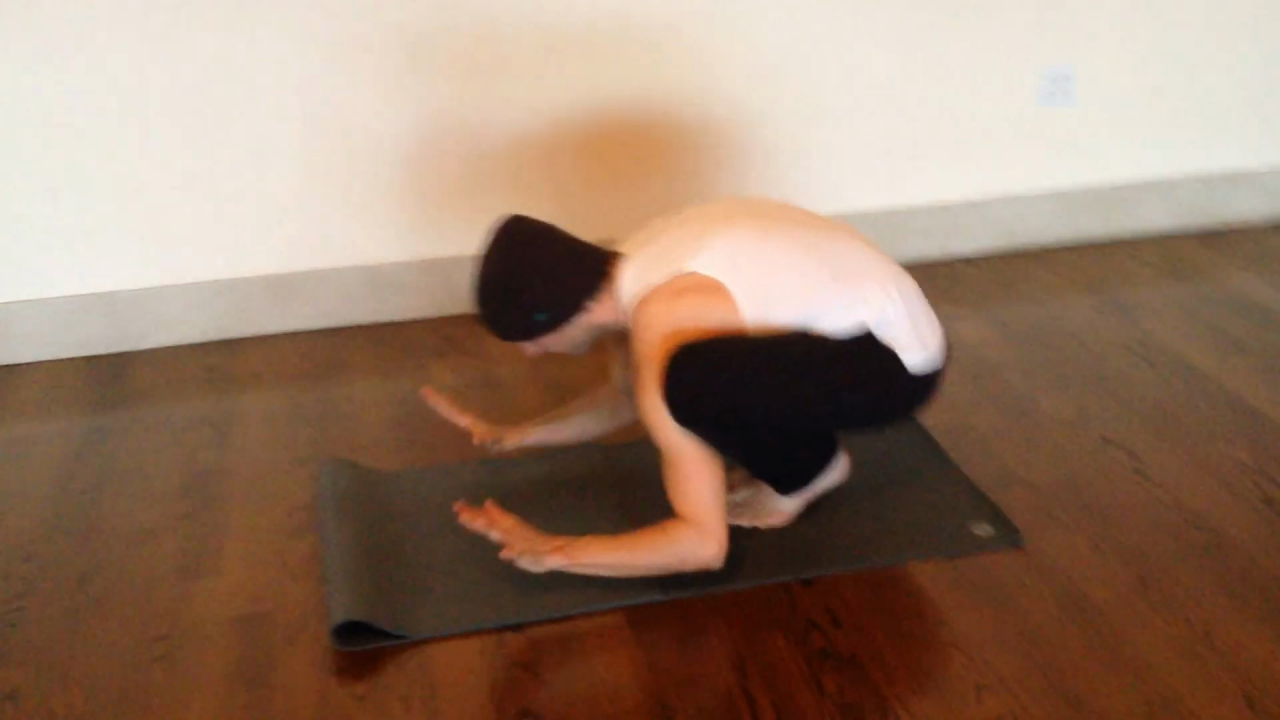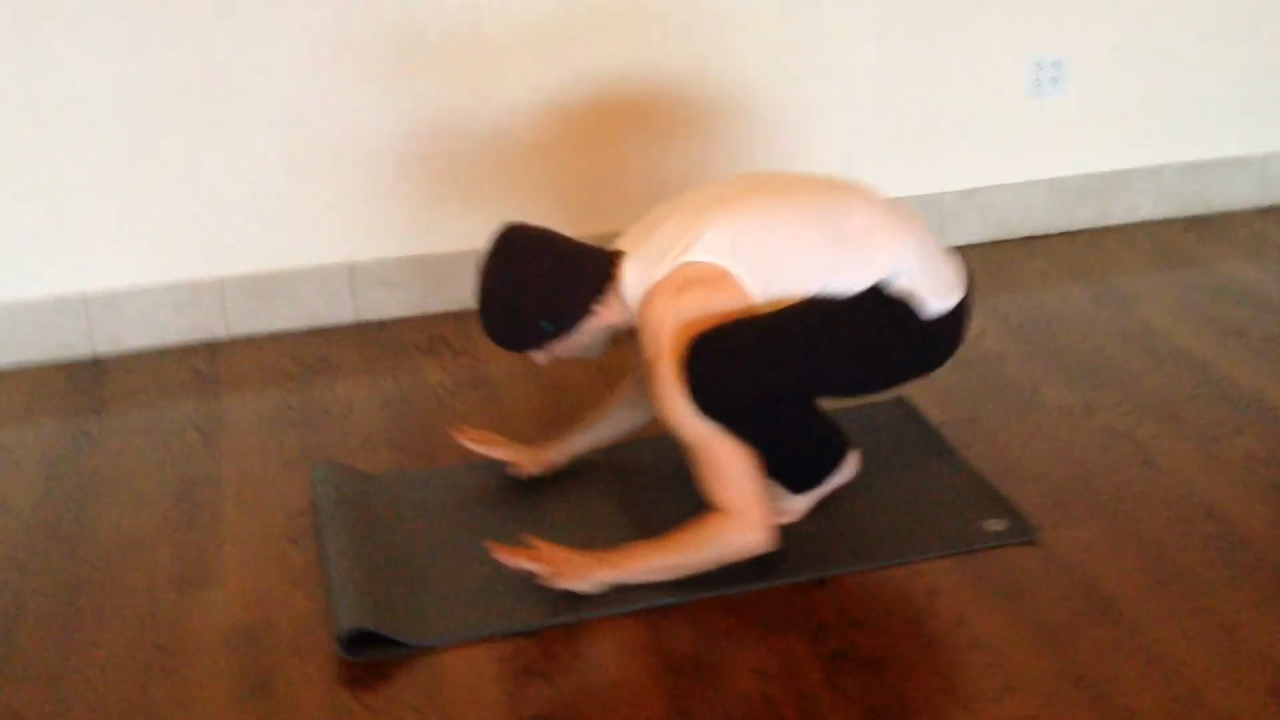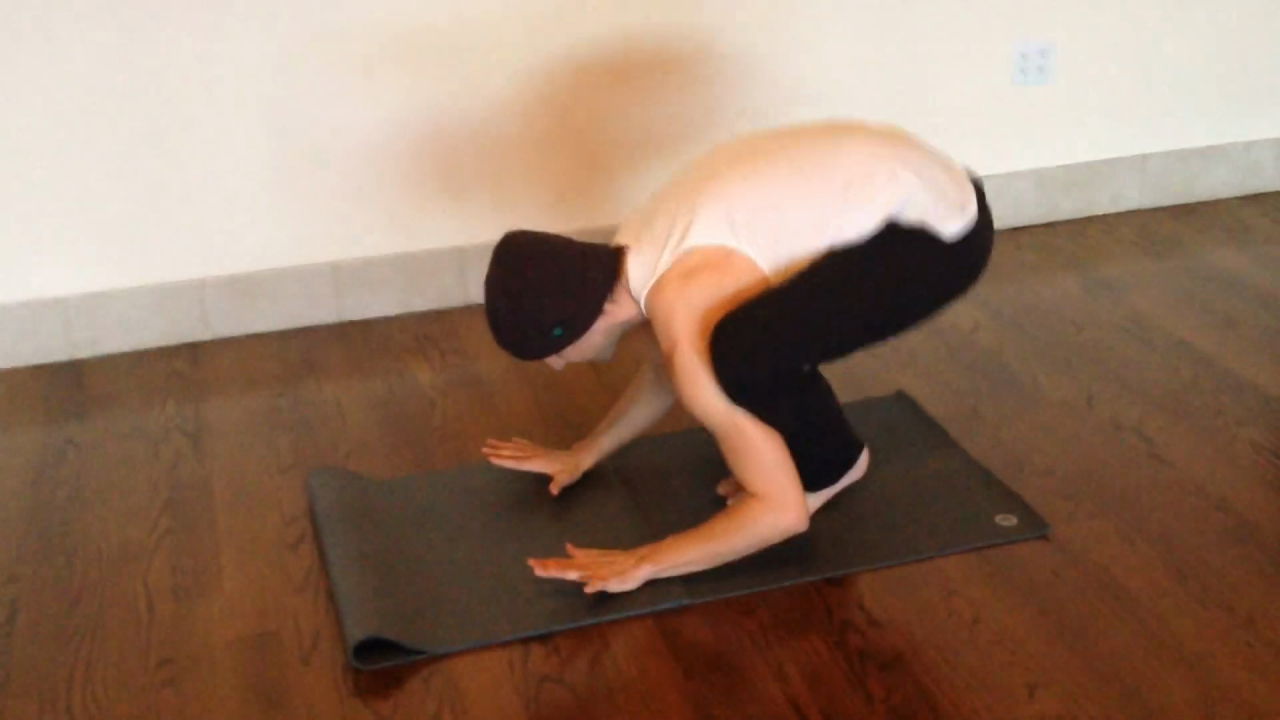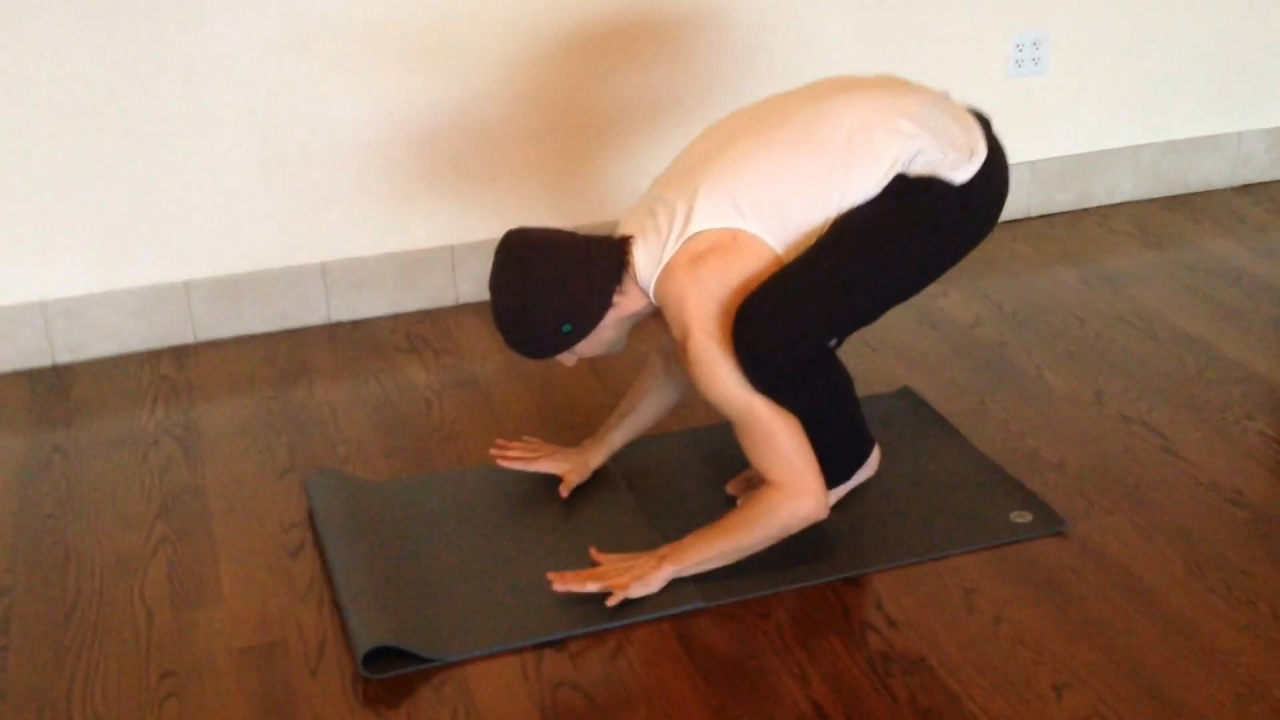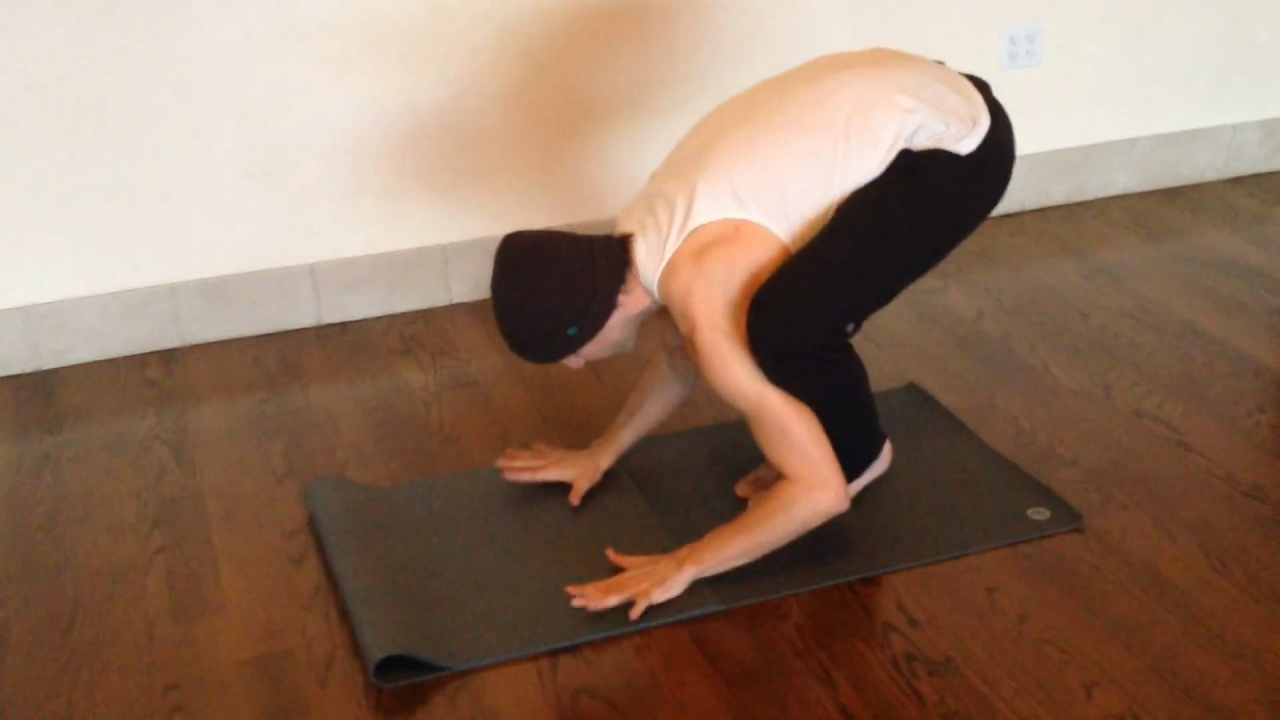
dt=0.2s
person 1, frame 1
left shoulder: (661, 339)
right shoulder: (624, 270)
left elbow: (704, 543)
right elbow: (628, 397)
left wrist: (552, 550)
right wrist: (511, 436)
left hip: (900, 361)
right hip: (863, 315)
left knee: (690, 378)
left ankle: (809, 470)
right ankle: (796, 453)
person 1, frame 2
left shoulder: (670, 325)
right shoulder: (625, 264)
left elbow: (749, 529)
right elbow: (653, 383)
left wrist: (600, 567)
right wrist: (555, 451)
left hip: (921, 304)
right hip: (887, 253)
left knee: (715, 368)
left ankle: (819, 468)
person 1, frame 3
left shoulder: (687, 321)
right shoulder: (634, 252)
left elbow: (783, 511)
left wrist: (641, 563)
right wrist: (583, 454)
left hip: (940, 225)
left knee: (744, 351)
left ankle: (830, 466)
right ankle: (798, 452)
person 1, frame 4
left shoulder: (699, 308)
right shoulder: (638, 241)
left elbow: (803, 498)
left wrist: (662, 564)
right wrist: (594, 450)
left hip: (952, 172)
left knee: (769, 334)
left ankle: (846, 461)
right ankle: (807, 442)
person 1, frame 5
left shoulder: (707, 303)
right shoulder: (639, 236)
left elbow: (822, 491)
right elbow: (680, 355)
left wrist: (682, 567)
right wrist: (602, 453)
left hip: (956, 142)
right hip: (889, 97)
left knee: (785, 325)
left ankle: (859, 455)
right ankle: (825, 436)
